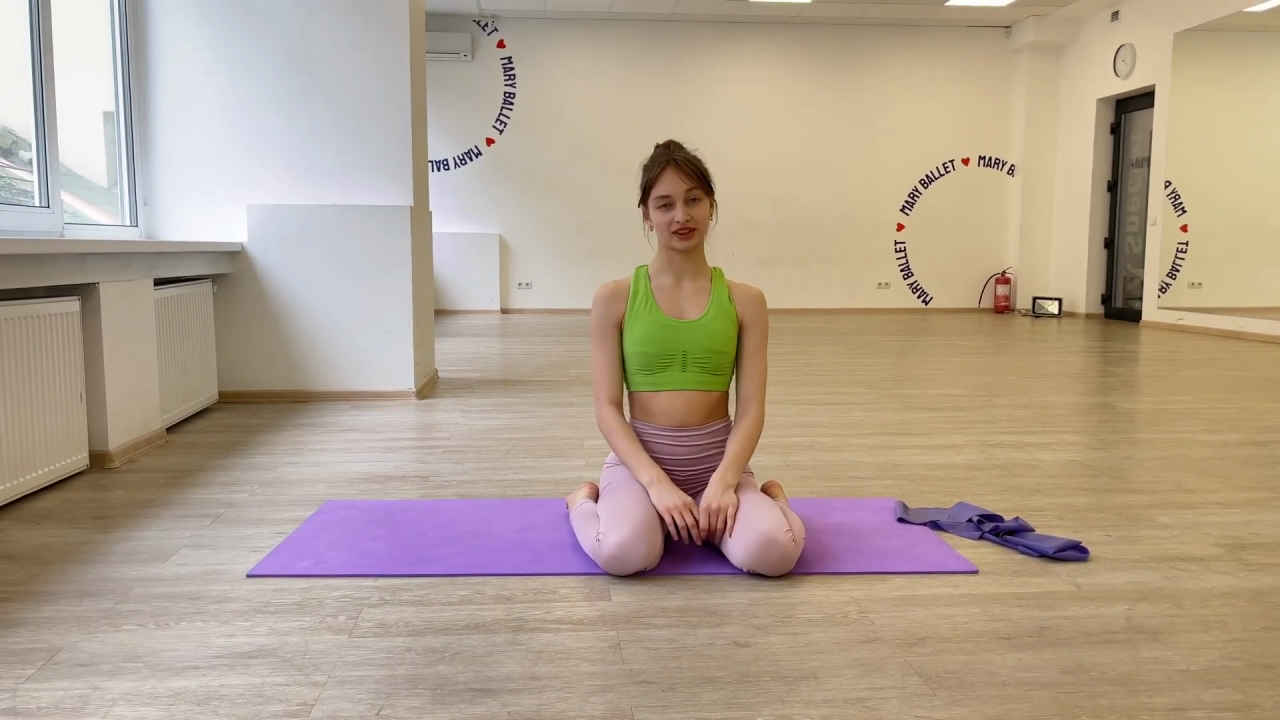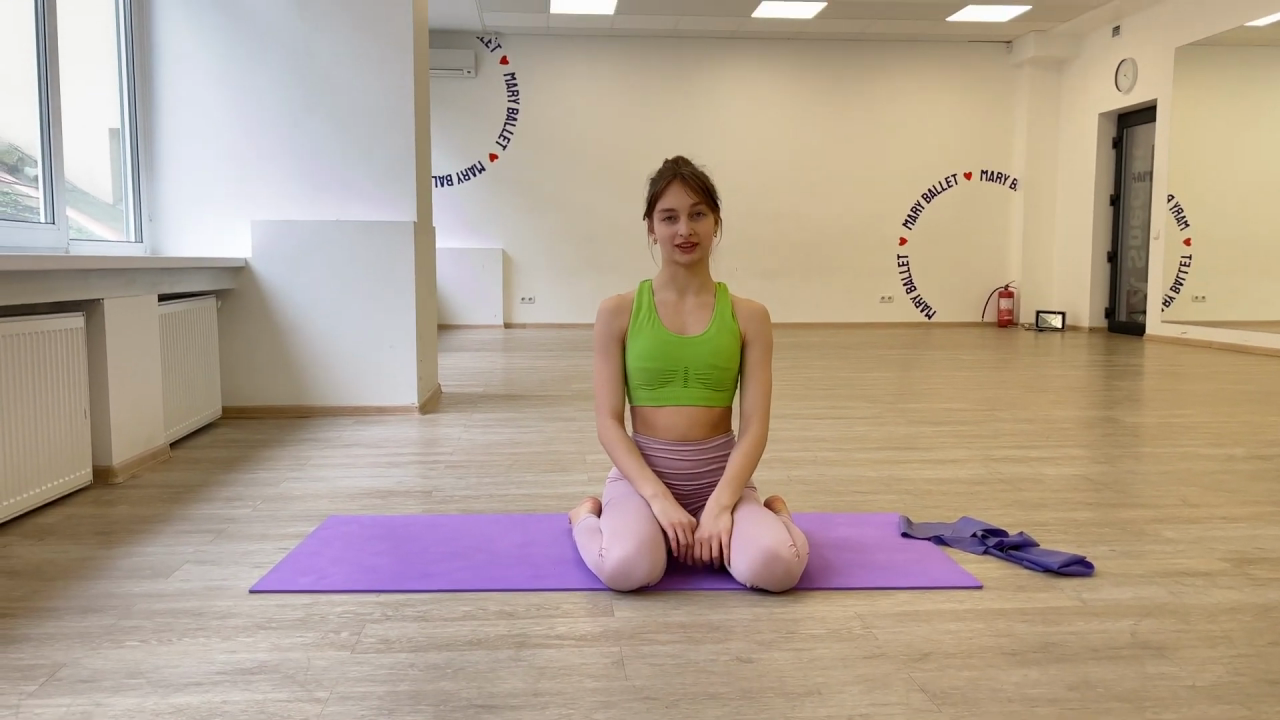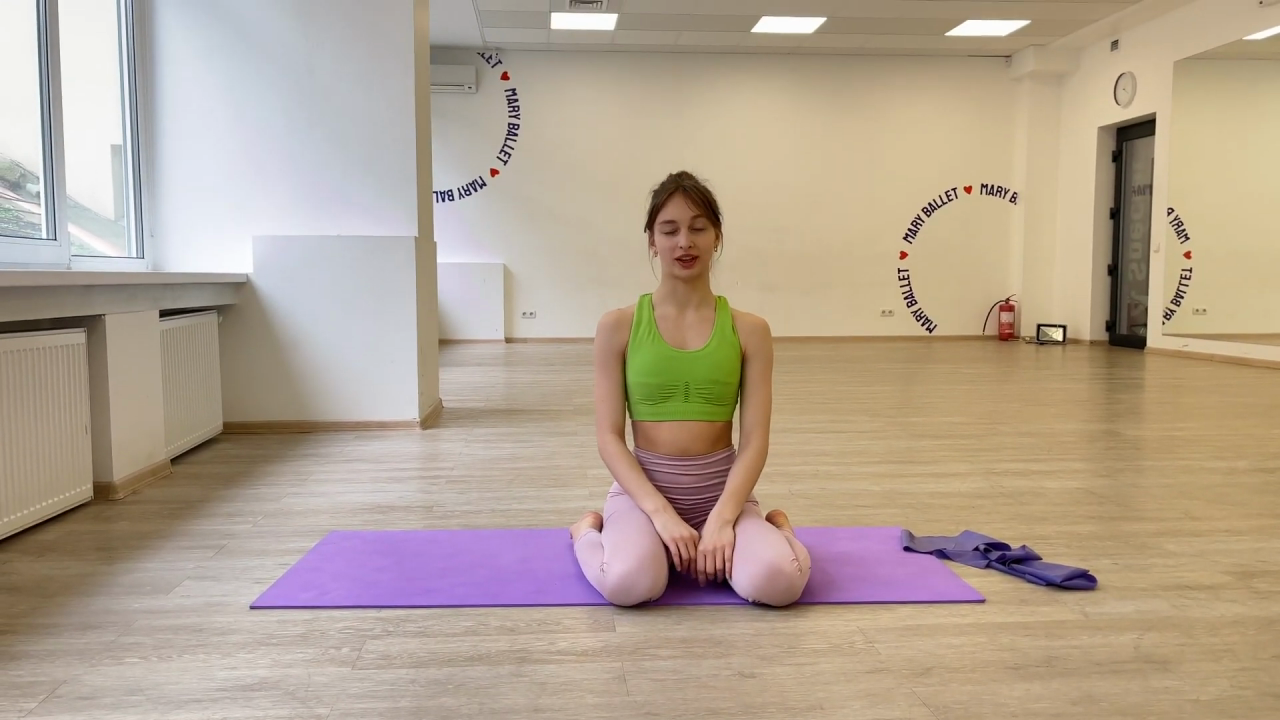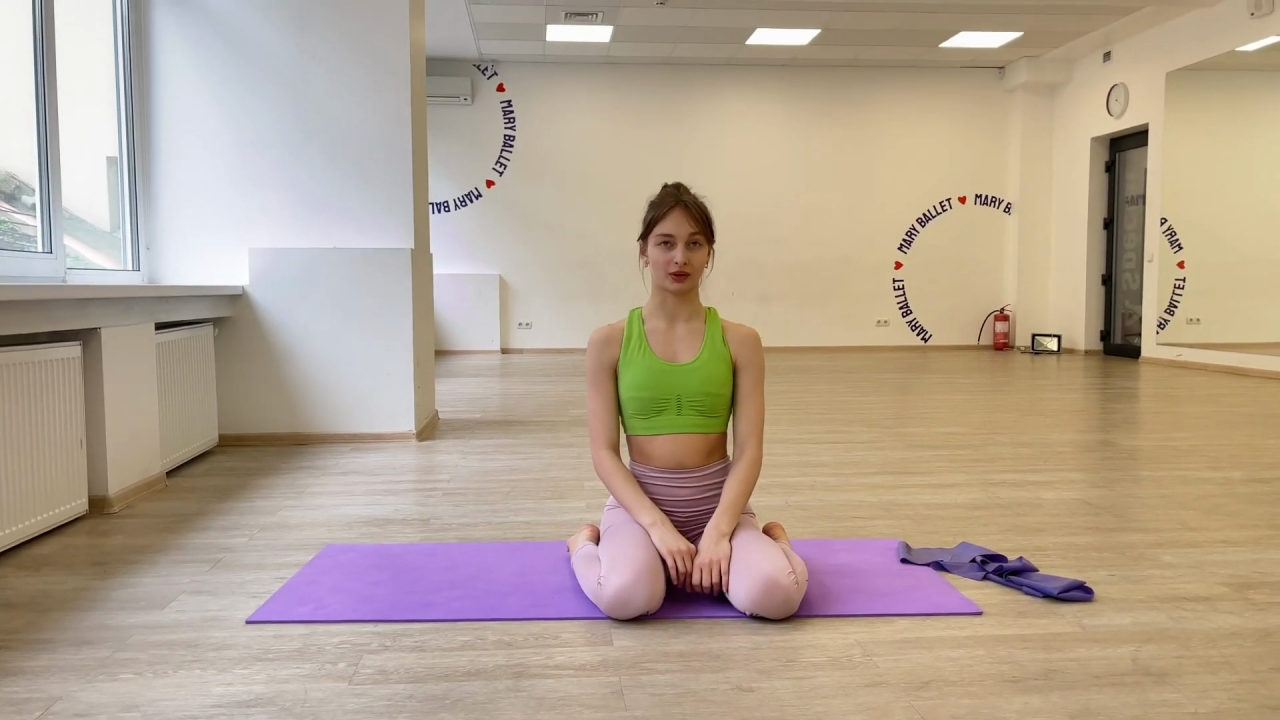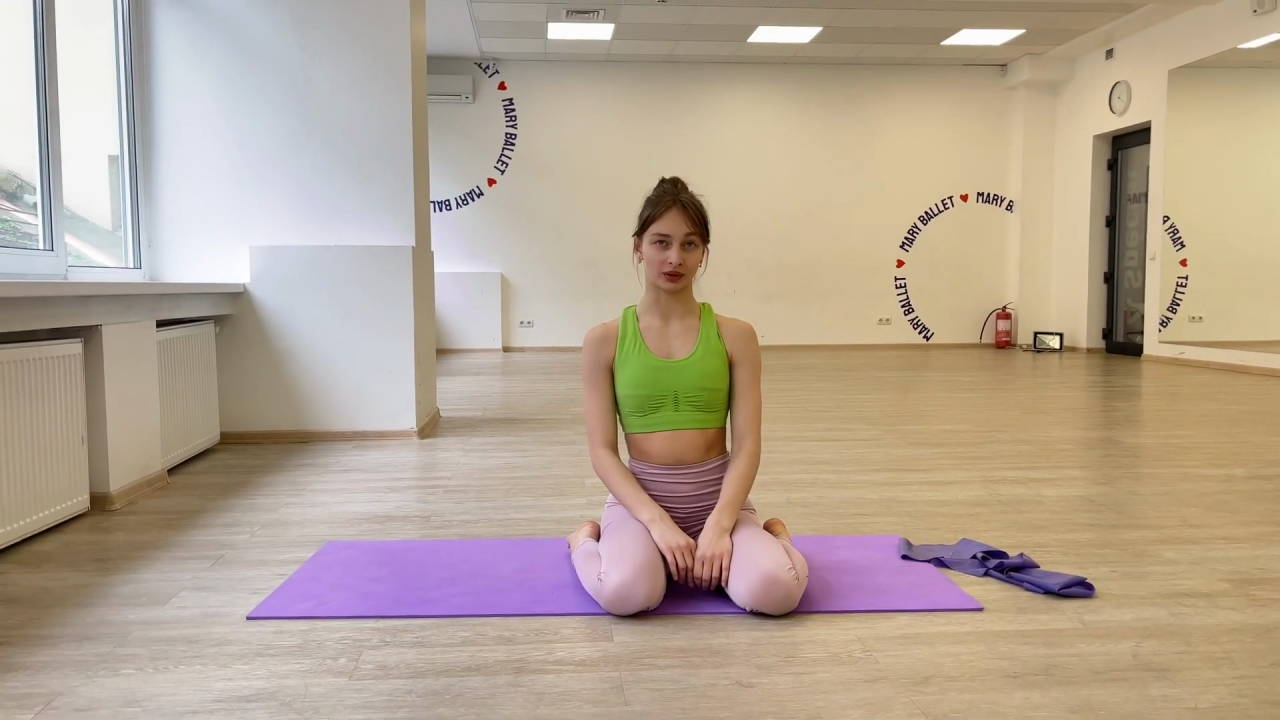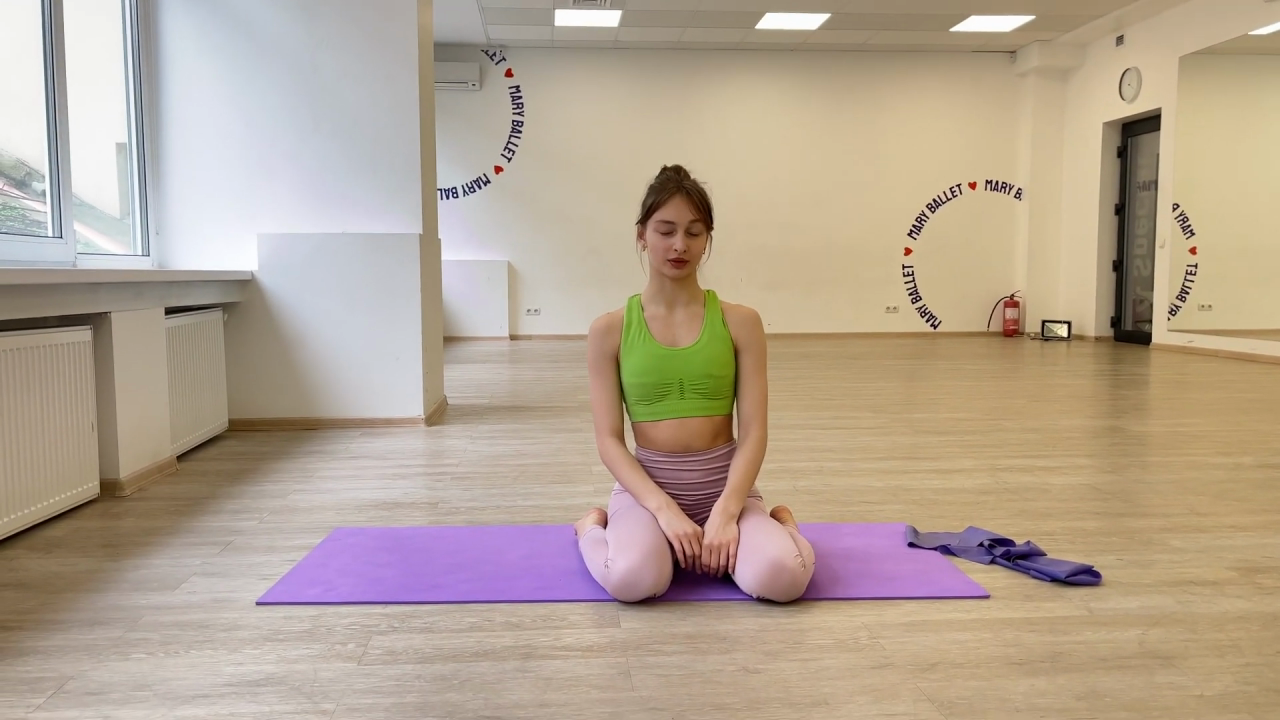
dt=0.4s
person 1, frame 1
left shoulder: (745, 301)
right shoulder: (615, 297)
left elbow: (751, 409)
right elbow: (607, 408)
left wrist: (724, 481)
right wrist: (657, 481)
left hip: (717, 458)
right hip: (640, 458)
left knee: (772, 552)
right knee: (623, 553)
left ankle: (769, 498)
right ankle: (584, 502)
person 1, frame 2
left shoulder: (749, 316)
right shoulder: (617, 312)
left elbow: (754, 426)
right elbow: (609, 422)
left wrist: (719, 504)
right wrist: (660, 499)
left hip: (719, 474)
right hip: (641, 472)
left knee: (774, 567)
right knee: (626, 569)
left ankle: (772, 513)
right ankle: (588, 516)
person 1, frame 3
left shoulder: (749, 330)
right shoulder: (618, 326)
left elbow: (754, 441)
right elbow: (609, 437)
left wrist: (721, 517)
right wrist: (660, 512)
left hip: (722, 489)
right hip: (643, 487)
left knee: (777, 582)
right knee: (628, 584)
left ankle: (774, 527)
right ankle: (588, 531)
person 1, frame 4
left shoulder: (740, 341)
right shoulder: (608, 342)
left elbow: (749, 451)
right elbow: (604, 452)
left wrist: (718, 531)
right wrist: (658, 526)
left hip: (717, 500)
right hip: (639, 500)
left knee: (773, 594)
right knee: (626, 596)
left ankle: (771, 539)
right ankle: (586, 544)
person 1, frame 5
left shoulder: (735, 336)
right shoulder: (604, 340)
left elbow: (747, 444)
right elbow: (602, 451)
left wrist: (719, 525)
right wrist: (657, 521)
left hip: (717, 496)
right hip: (639, 497)
left knee: (774, 591)
right knee: (626, 592)
left ankle: (772, 535)
right ankle: (586, 540)
person 1, frame 6
left shoulder: (741, 323)
right shoulder: (609, 330)
left elbow: (753, 432)
right elbow: (609, 440)
left wrist: (725, 512)
right wrist: (664, 509)
left hip: (724, 483)
right hip: (646, 484)
left knee: (779, 577)
right knee: (633, 579)
left ankle: (778, 523)
right ankle: (594, 527)
